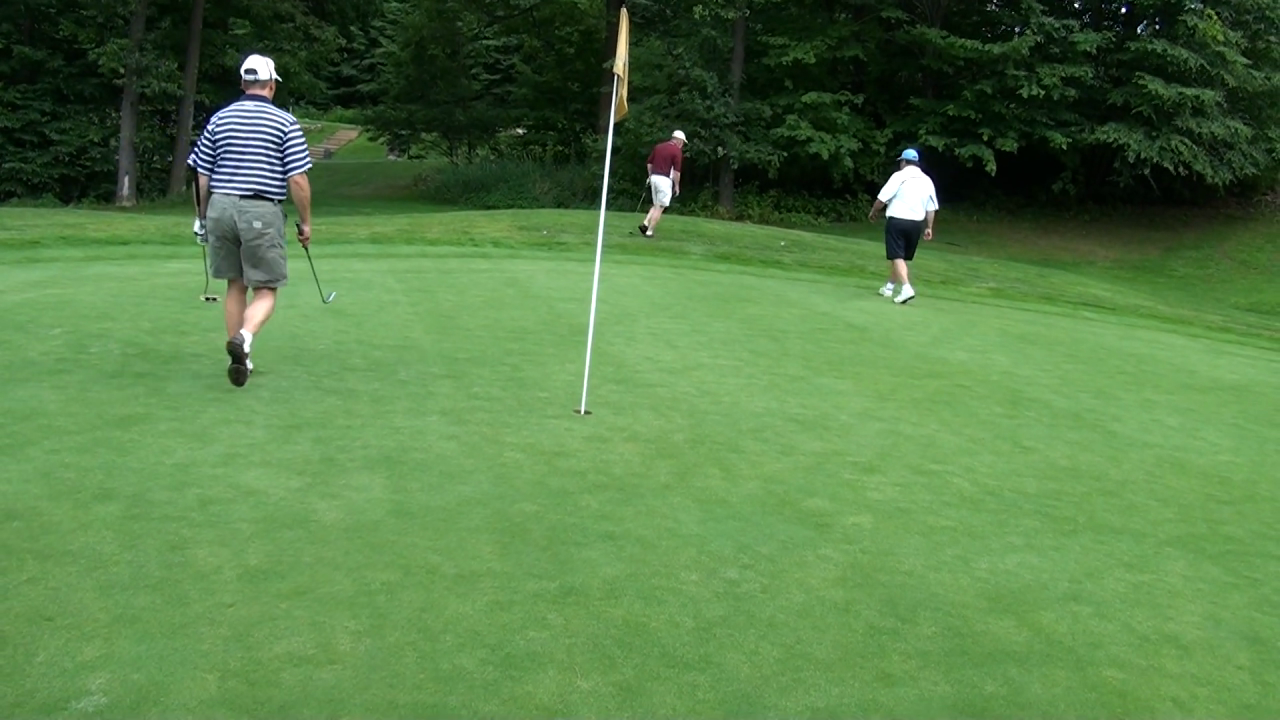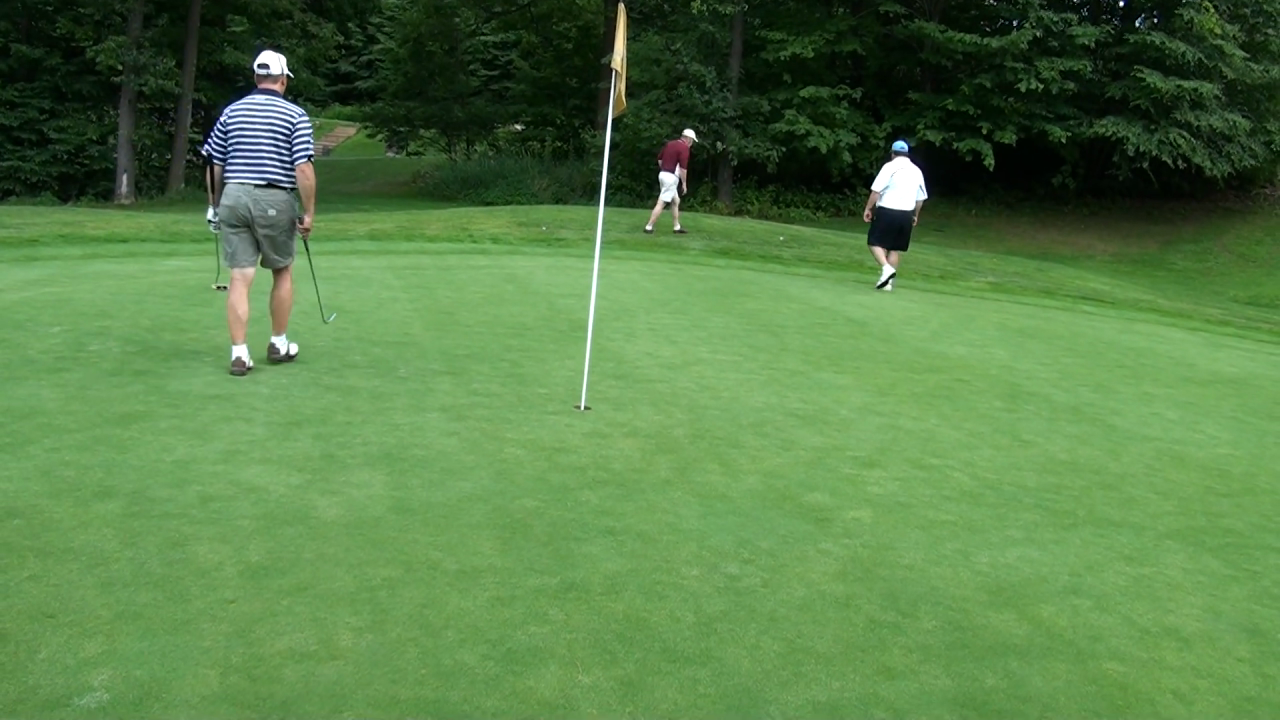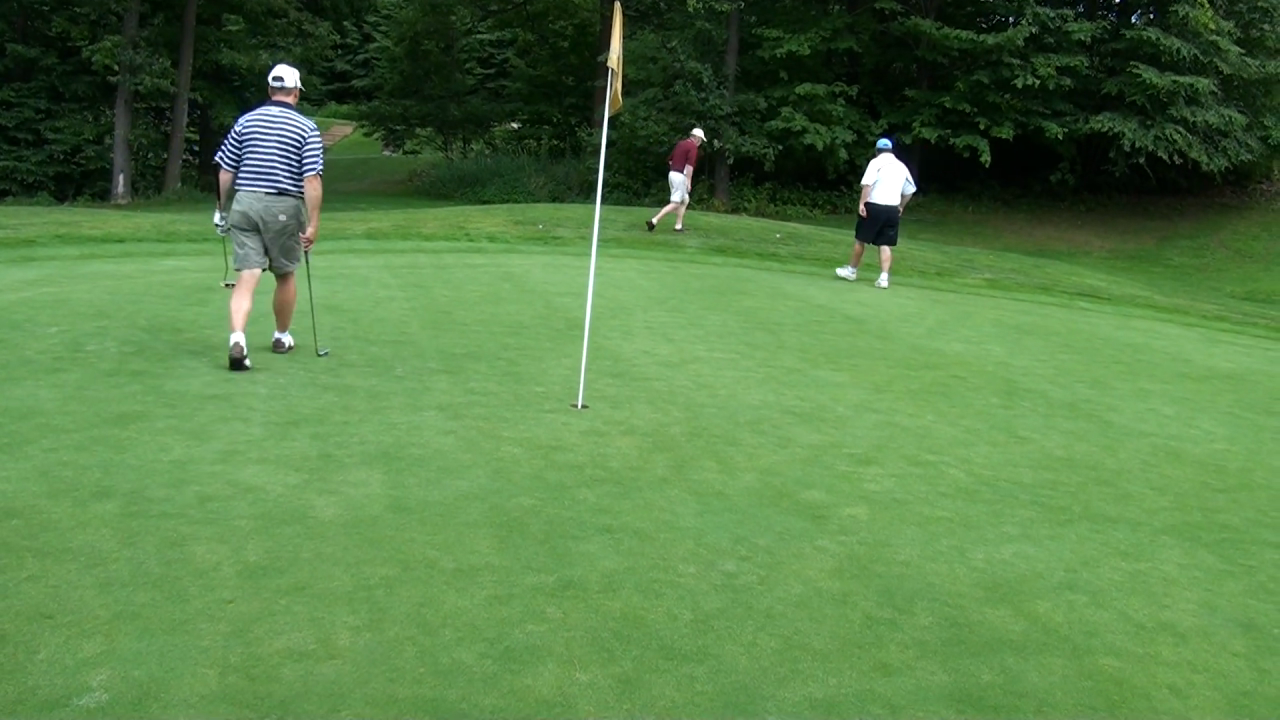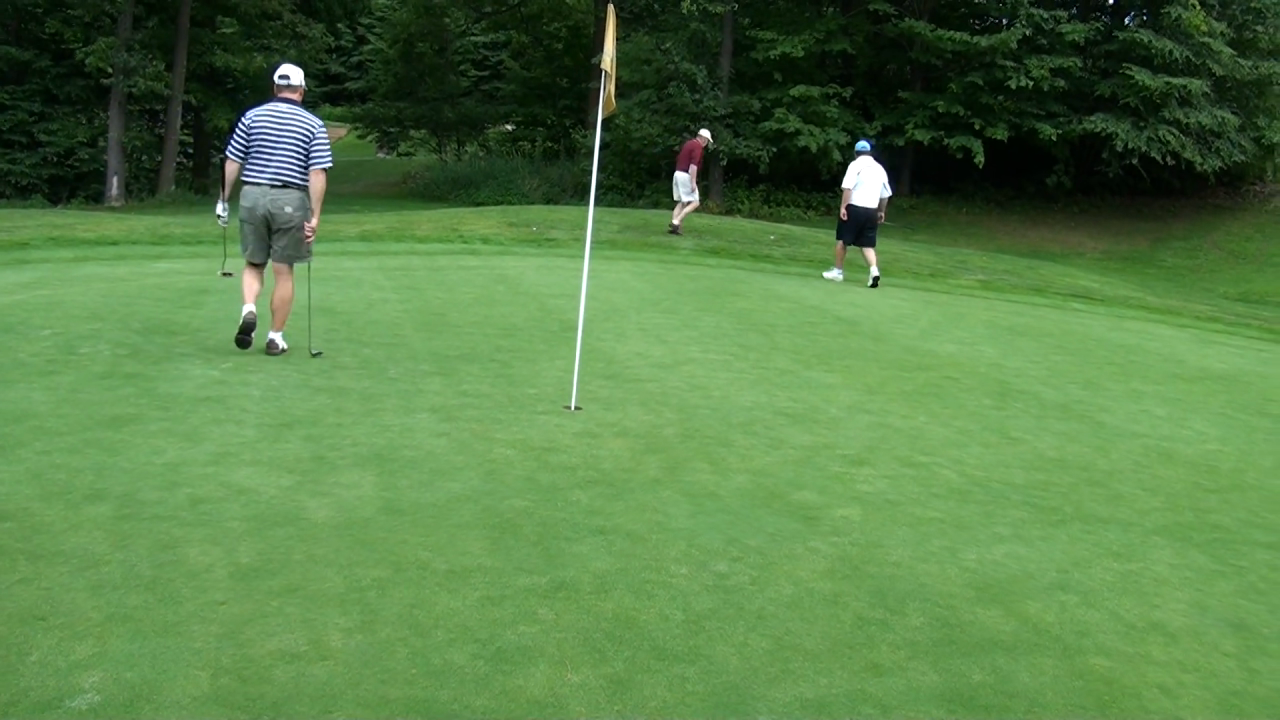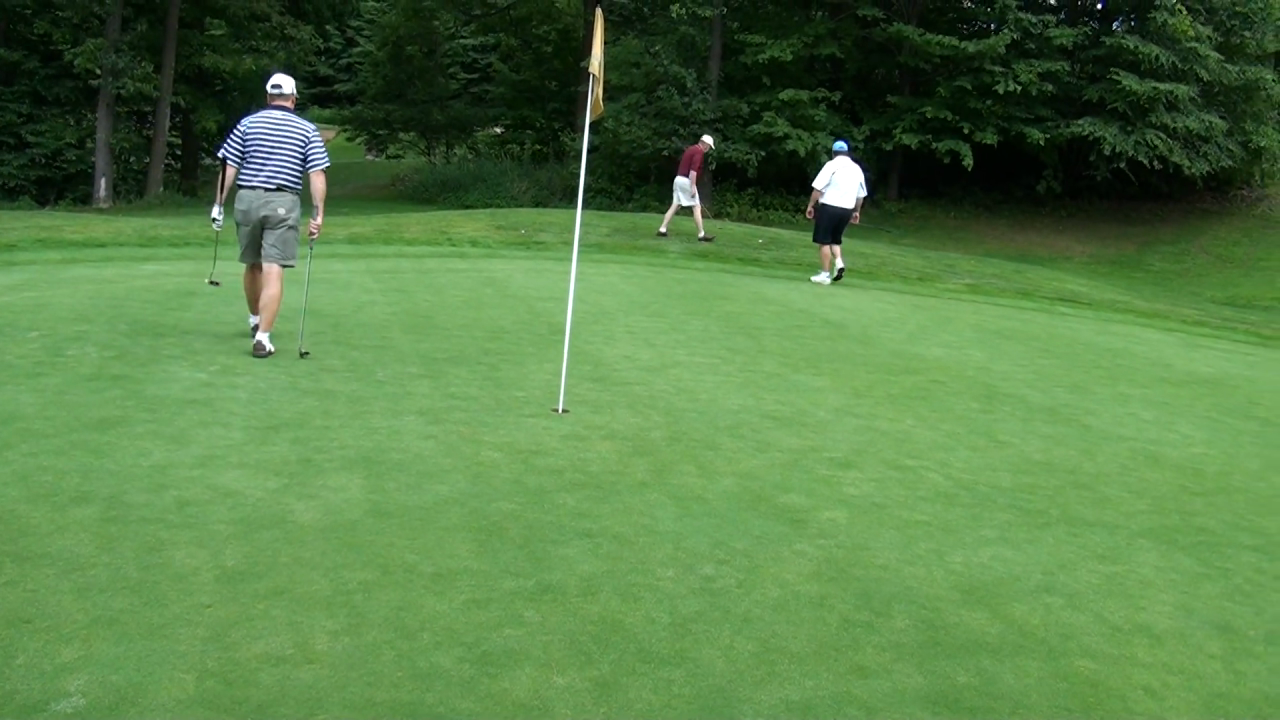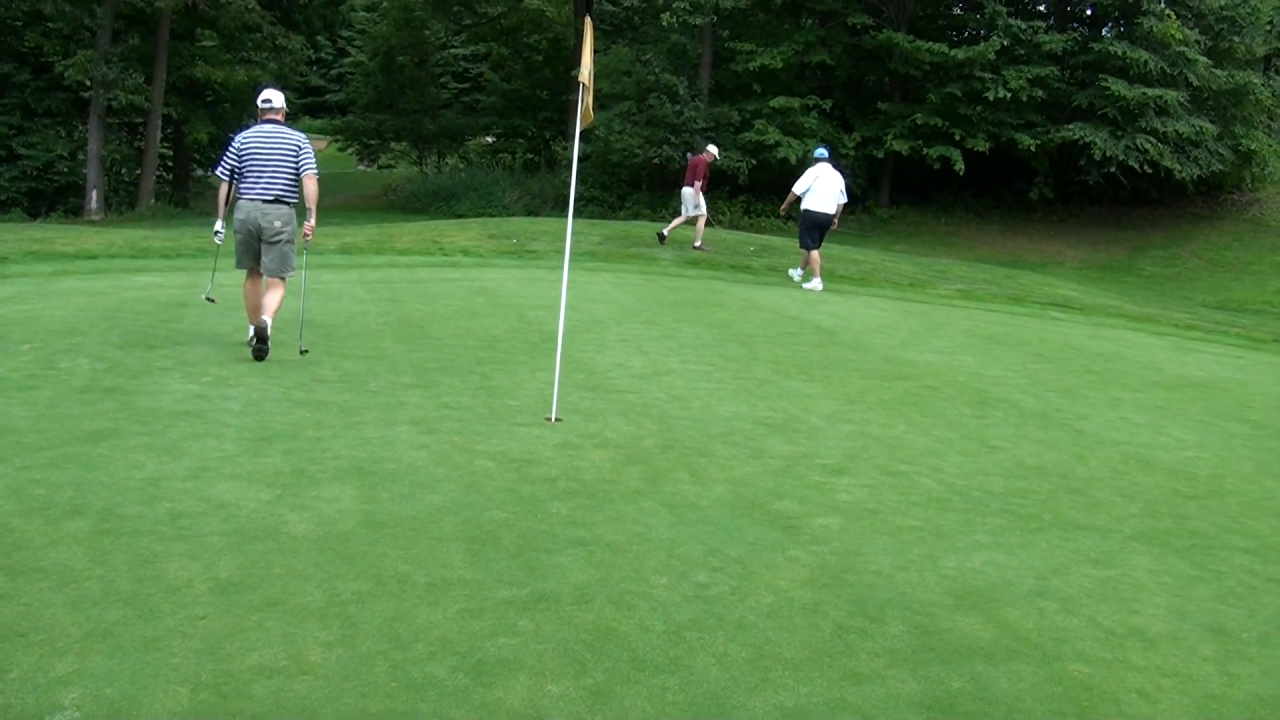
dt=0.2s
person 1, frame 1
left shoulder: (219, 119)
right shoulder: (286, 122)
left elbow: (202, 176)
right elbow: (298, 179)
left wrist: (201, 218)
right wrist: (306, 221)
left hip: (222, 210)
right hip: (262, 214)
left knee: (236, 288)
right knee: (265, 293)
left ankle: (237, 359)
right ankle: (242, 338)
person 1, frame 2
left shoulder: (232, 112)
right shoulder: (295, 114)
left elbow: (215, 165)
right elbow: (303, 169)
left wrist: (215, 205)
right wrist: (309, 212)
left hip: (235, 199)
right hip: (275, 201)
left knee: (240, 280)
right knee: (282, 272)
left ankle: (239, 353)
right ankle: (278, 344)
person 1, frame 3
left shoulder: (245, 121)
right shoulder: (307, 127)
left elbow: (226, 171)
right elbow: (312, 180)
left wrist: (220, 209)
right wrist: (313, 223)
left hip: (245, 205)
right hip: (285, 209)
left knee: (245, 280)
right knee: (285, 275)
left ankle: (237, 341)
right ankle: (282, 336)
person 1, frame 4
left shoulder: (252, 116)
right shoulder: (313, 124)
left elbow: (232, 163)
right elbow: (317, 173)
left wrist: (223, 200)
right wrist: (314, 215)
left hip: (253, 198)
right hip: (290, 201)
left knee: (254, 265)
right knee: (283, 272)
left ankle: (248, 313)
right ankle: (275, 337)
person 1, frame 5
left shoulder: (247, 123)
right shoulder: (307, 129)
left elbow: (228, 167)
right elbow: (317, 173)
left wrist: (218, 204)
right wrist: (318, 214)
left hip: (247, 201)
right hip: (283, 204)
left knee: (253, 265)
right knee: (273, 274)
left ankle: (255, 320)
right ankle: (262, 338)
person 1, frame 6
left shoulder: (241, 139)
right shoulder: (298, 139)
left elbow: (226, 182)
right elbow: (309, 179)
left wrist: (220, 219)
right wrist: (312, 216)
left hip: (246, 213)
right hip: (280, 215)
left knee: (253, 274)
right knee: (276, 283)
left ankle: (254, 332)
right ankle: (264, 322)
person 2, frame 1
left shoulder: (899, 176)
right shoulder: (927, 181)
left elbow: (882, 199)
right elbow: (931, 208)
left wrist: (873, 212)
right wrist: (929, 228)
left hip: (897, 221)
right hip: (916, 224)
left knee: (896, 257)
right knee: (902, 257)
left ankle: (907, 288)
right ankle: (890, 286)
person 2, frame 2
left shoulder: (890, 167)
right shoulder: (916, 171)
left elbow: (876, 190)
right elbow: (920, 198)
left wrist: (867, 209)
right wrist: (915, 215)
left hip: (887, 212)
right hip: (905, 214)
left knee: (874, 244)
right knee: (895, 249)
left ankle: (887, 268)
right ankle: (888, 281)
person 2, frame 3
left shoulder: (876, 162)
right shoulder: (901, 166)
left elbow: (867, 184)
right elbow: (910, 190)
left wrist: (861, 204)
right wrist: (901, 206)
left hip: (874, 207)
right hip: (892, 210)
left knee: (861, 239)
right knee: (886, 245)
left ankle: (851, 270)
right ankle: (884, 276)
person 2, frame 4
left shoulder: (856, 165)
right shoulder: (880, 169)
left elbow: (847, 188)
right elbow: (885, 195)
left wrist: (842, 207)
right wrist: (881, 212)
left hip: (854, 208)
right hip: (871, 211)
left knee: (843, 241)
right knee: (867, 245)
left ankle: (838, 272)
right ankle: (874, 271)
person 2, frame 5
left shoulder: (831, 165)
right shoulder: (857, 169)
left elbow: (817, 188)
right elbow: (861, 195)
left wrist: (810, 206)
right wrist: (856, 212)
left hip: (828, 208)
right hip: (846, 211)
left knee: (823, 242)
right knee: (834, 241)
left ankle: (824, 275)
right ankle: (839, 263)
person 2, frame 6
left shoulder: (813, 172)
right shoulder: (838, 176)
left elbow: (796, 191)
right elbow: (841, 201)
left wrist: (785, 205)
right wrist: (836, 218)
left hip: (811, 214)
right hip: (827, 216)
left knee: (812, 248)
right knee: (812, 246)
left ankle: (817, 281)
right ankle: (799, 272)
